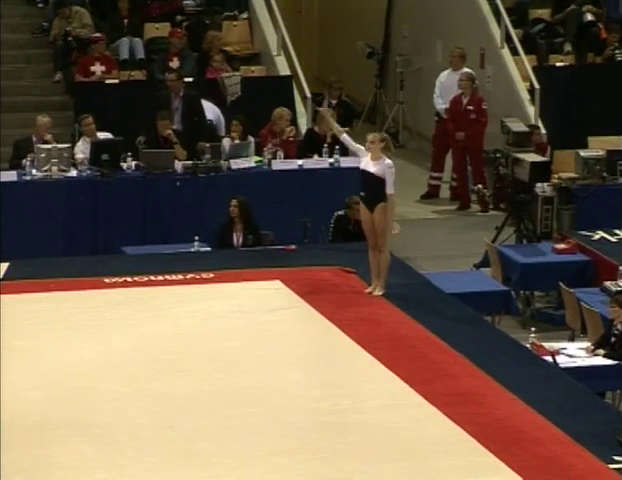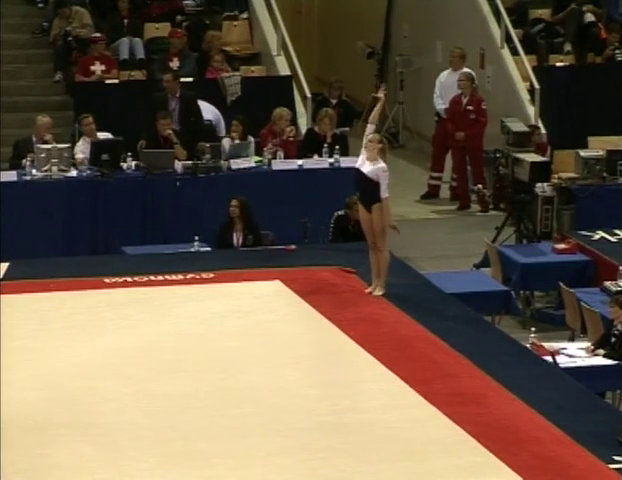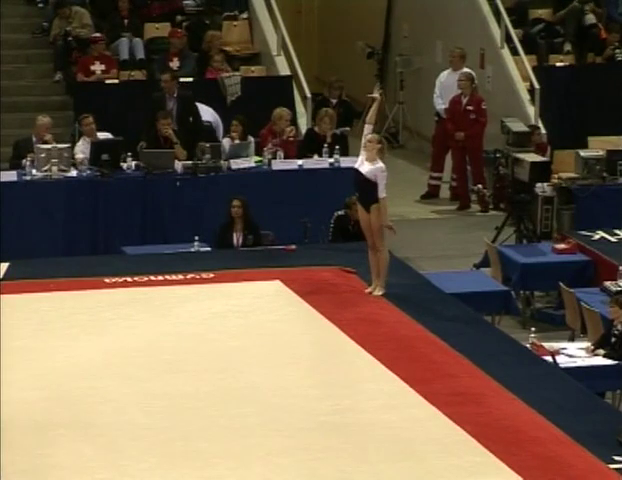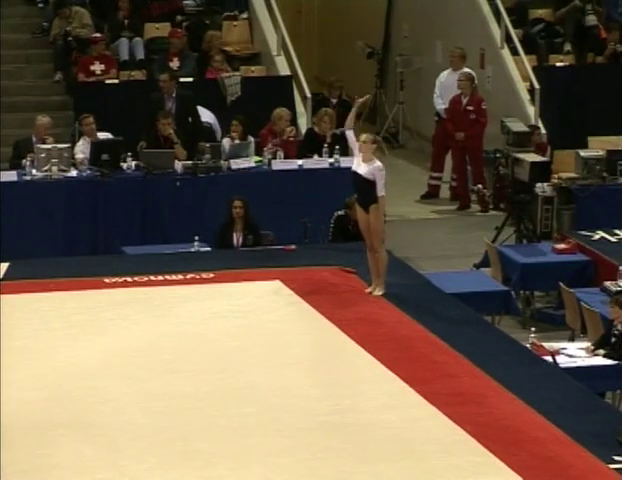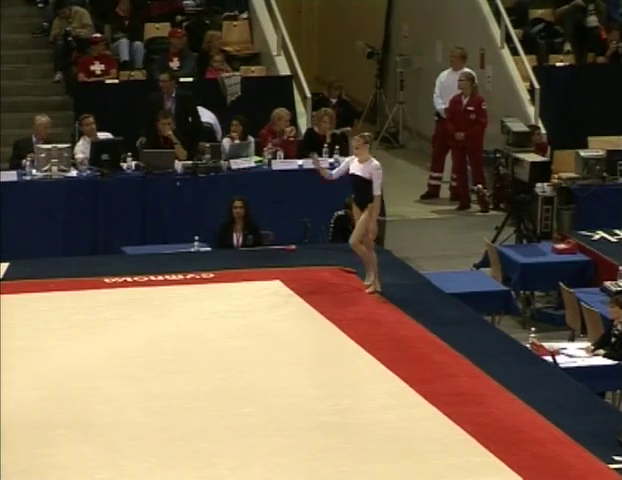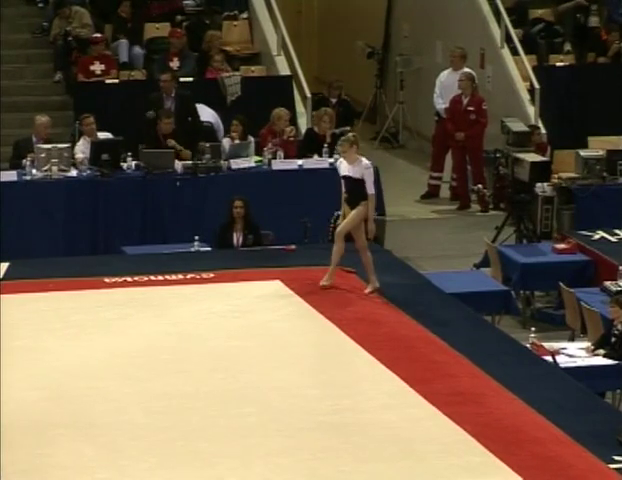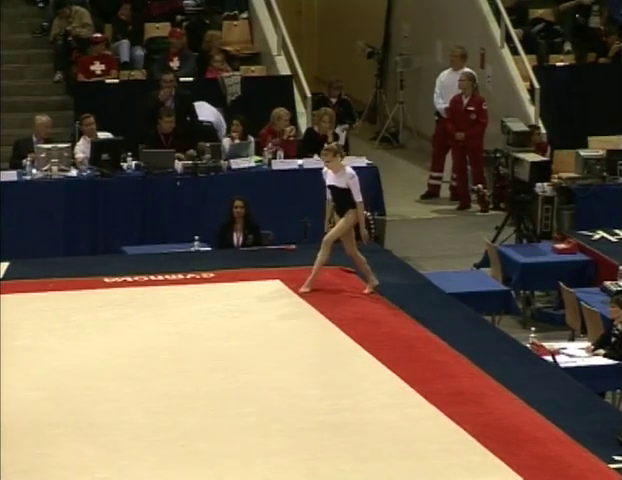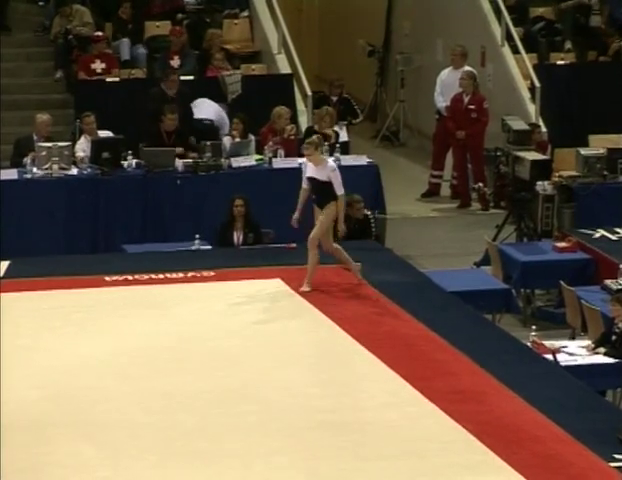
dt=0.2s
person 1, frame 1
left shoulder: (387, 165)
right shoulder: (364, 154)
left elbow: (390, 193)
right elbow: (344, 137)
left wrist: (391, 219)
right wrist: (328, 118)
left hip: (380, 205)
right hip: (365, 203)
left knee: (381, 246)
right knee: (372, 245)
left ankle: (381, 284)
right ankle: (374, 282)
person 1, frame 2
left shoulder: (381, 168)
right shoulder: (363, 155)
left elbow: (384, 195)
right elbow: (371, 124)
left wrist: (389, 219)
right wrist: (380, 102)
left hip: (376, 206)
right hip: (363, 204)
left knee: (380, 246)
right knee: (371, 245)
left ankle: (381, 284)
right ankle: (374, 282)
person 1, frame 3
left shoulder: (380, 168)
right shoulder: (362, 156)
left elbow: (382, 195)
right elbow: (368, 124)
left wrist: (385, 219)
right wrist: (376, 102)
left hip: (374, 206)
right hip: (361, 204)
left knee: (379, 246)
right knee: (370, 245)
left ankle: (381, 284)
right ankle: (374, 282)
person 1, frame 4
left shoulder: (377, 167)
right shoulder: (357, 156)
left elbow: (381, 196)
right elbow: (348, 129)
left wrist: (381, 219)
right wrist: (356, 107)
left hip: (373, 207)
right hip: (360, 205)
left knee: (377, 246)
right knee: (369, 246)
left ankle: (380, 284)
right ankle: (374, 282)
person 1, frame 5
left shoulder: (374, 166)
right shoulder: (351, 161)
left elbow: (377, 194)
right elbow: (332, 176)
left wrist: (374, 221)
right wrist: (319, 167)
left hip: (370, 206)
right hip: (357, 205)
left knee: (354, 241)
right knee: (366, 245)
left ankle: (371, 272)
right ankle: (374, 282)
person 1, frame 6
left shoulder: (365, 165)
right shoulder: (340, 163)
left elbow: (371, 193)
left wrist: (370, 220)
right wrist: (342, 214)
left hip: (361, 205)
right hip: (348, 205)
left knee: (339, 233)
right knee: (360, 245)
left ankle: (330, 274)
right ankle: (373, 281)
person 1, frame 7
left shoulder: (349, 174)
right shoulder: (326, 172)
left elbow: (358, 201)
left wrist: (363, 227)
right wrist: (327, 223)
left hip: (350, 213)
right hip: (338, 213)
left knee: (327, 241)
right knee: (351, 251)
left ankle: (310, 282)
right ankle: (371, 280)
person 1, frame 8
left shoulder: (330, 167)
right shoulder: (305, 164)
left elbow: (340, 194)
right elbow: (305, 188)
left wrist: (341, 221)
right wrist: (297, 211)
left hip: (330, 205)
right hip: (317, 205)
left knee: (312, 240)
right knee: (327, 245)
left ankle: (308, 281)
right ankle: (353, 266)
person 2, frame 1
right shoulder: (443, 75)
right elbow: (436, 95)
right wrist: (443, 109)
right hip: (442, 118)
right knee: (437, 152)
left ankle: (456, 189)
right ankle: (433, 188)
person 2, frame 2
right shoulder: (443, 75)
right elbow: (436, 95)
right wrist: (443, 109)
right hip: (442, 117)
right knee: (437, 153)
right ankle: (433, 188)
person 2, frame 3
left shoulder: (469, 75)
right shoulder: (443, 75)
right elbow: (436, 95)
right wrist: (443, 109)
right hip: (442, 117)
right knee: (437, 152)
right ankle: (433, 188)
person 2, frame 4
left shoulder: (469, 75)
right shoulder: (443, 75)
right elbow: (436, 95)
right wrist: (443, 109)
right hip: (442, 117)
right knee: (437, 153)
right ankle: (433, 188)
person 2, frame 5
left shoulder: (469, 75)
right shoulder: (443, 75)
right elbow: (436, 95)
right wrist: (443, 109)
right hip: (442, 117)
right knee: (437, 153)
right ankle: (433, 188)
person 2, frame 6
right shoulder: (443, 75)
right elbow: (436, 95)
right wrist: (443, 108)
right hip: (442, 117)
right knee: (437, 152)
right ankle: (433, 188)
person 2, frame 7
right shoulder: (444, 75)
right elbow: (437, 94)
right wrist: (443, 108)
right hip: (443, 117)
right knee: (437, 152)
right ankle: (433, 188)
person 2, frame 8
right shoulder: (444, 73)
right elbow: (437, 93)
right wrist: (444, 106)
right hip: (443, 115)
right knee: (438, 151)
right ankle: (434, 186)
person 3, frame 1
left shoulder: (479, 100)
right shoulder: (455, 100)
left elbow: (482, 123)
right elbow: (449, 120)
left wrist: (466, 134)
right wrist: (454, 133)
left hip: (474, 142)
right hip: (457, 141)
left knee: (478, 170)
right knee: (460, 171)
left ankle: (483, 201)
right ankle: (464, 201)
person 3, frame 2
left shoulder: (478, 101)
right shoulder: (454, 100)
left elbow: (482, 123)
right elbow: (449, 120)
left wrist: (466, 134)
right wrist: (454, 133)
left hip: (473, 142)
right hip: (456, 141)
left knee: (477, 170)
right knee: (459, 171)
left ankle: (483, 202)
right ankle: (464, 201)
person 3, frame 3
left shoulder: (478, 101)
right shoulder: (454, 100)
left elbow: (482, 123)
right elbow: (449, 120)
left wrist: (466, 134)
right wrist: (454, 133)
left hip: (473, 142)
right hip: (456, 141)
left knee: (477, 170)
right knee: (459, 171)
left ankle: (483, 202)
right ankle: (464, 201)
person 3, frame 4
left shoulder: (478, 101)
right shoulder: (454, 100)
left elbow: (482, 123)
right elbow: (448, 120)
left wrist: (466, 134)
right wrist: (454, 133)
left hip: (473, 142)
right hip: (456, 142)
left knee: (477, 170)
right knee: (459, 170)
left ankle: (483, 202)
right ankle: (464, 201)
person 3, frame 5
left shoulder: (479, 101)
right shoulder: (454, 100)
left elbow: (482, 123)
right elbow: (449, 120)
left wrist: (466, 135)
right wrist: (454, 133)
left hip: (473, 142)
right hip: (456, 141)
left knee: (477, 170)
right knee: (459, 171)
left ankle: (483, 202)
right ankle: (464, 201)
person 3, frame 6
left shoulder: (479, 101)
right shoulder: (455, 100)
left elbow: (482, 123)
right elbow: (449, 120)
left wrist: (466, 135)
right wrist: (454, 133)
left hip: (474, 142)
right hip: (456, 141)
left knee: (477, 170)
right knee: (459, 170)
left ankle: (483, 201)
right ankle: (464, 201)
person 3, frame 7
left shoulder: (479, 101)
right shoulder: (455, 100)
left elbow: (483, 123)
right elbow: (449, 120)
left wrist: (466, 134)
right wrist: (454, 133)
left hip: (474, 142)
right hip: (456, 141)
left knee: (477, 170)
right knee: (459, 170)
left ankle: (483, 201)
right ankle: (464, 200)
person 3, frame 8
left shoulder: (480, 100)
right shoulder: (456, 99)
left elbow: (483, 122)
right elbow: (449, 118)
left wrist: (467, 133)
right wrist: (455, 131)
left hip: (474, 140)
right hip: (457, 140)
left knee: (478, 168)
right knee: (460, 169)
left ankle: (484, 200)
right ankle: (464, 199)
